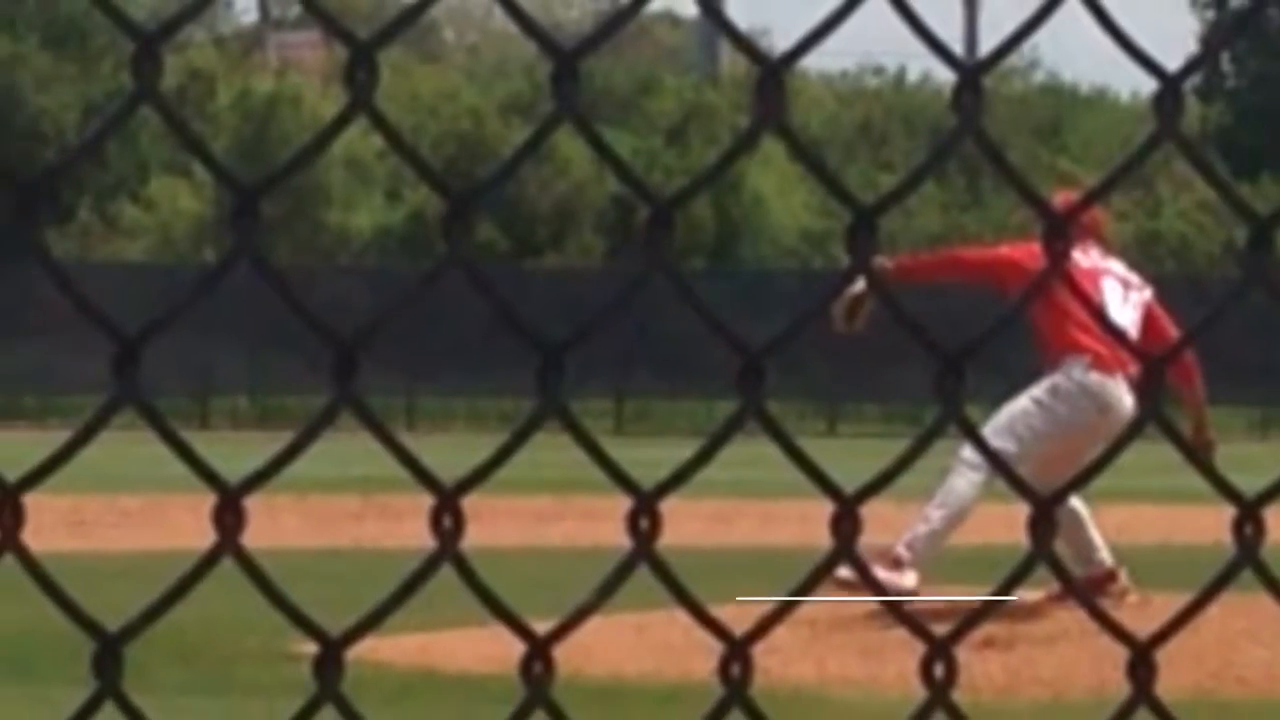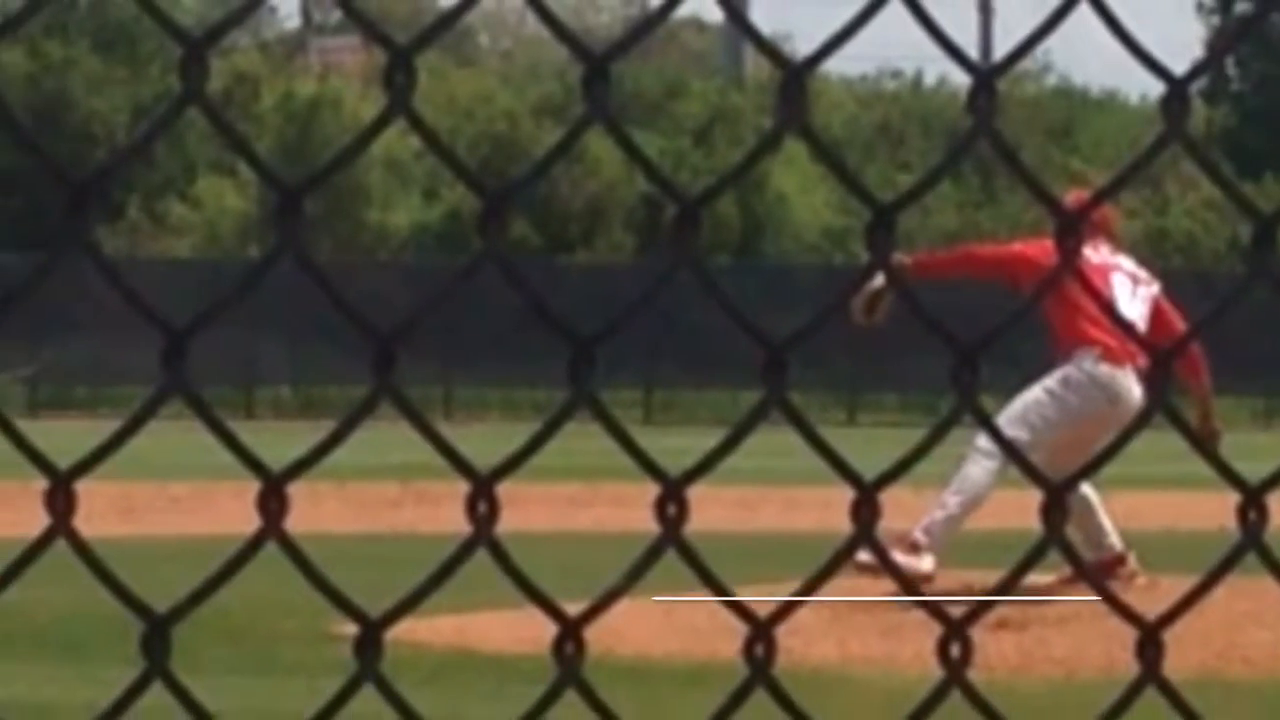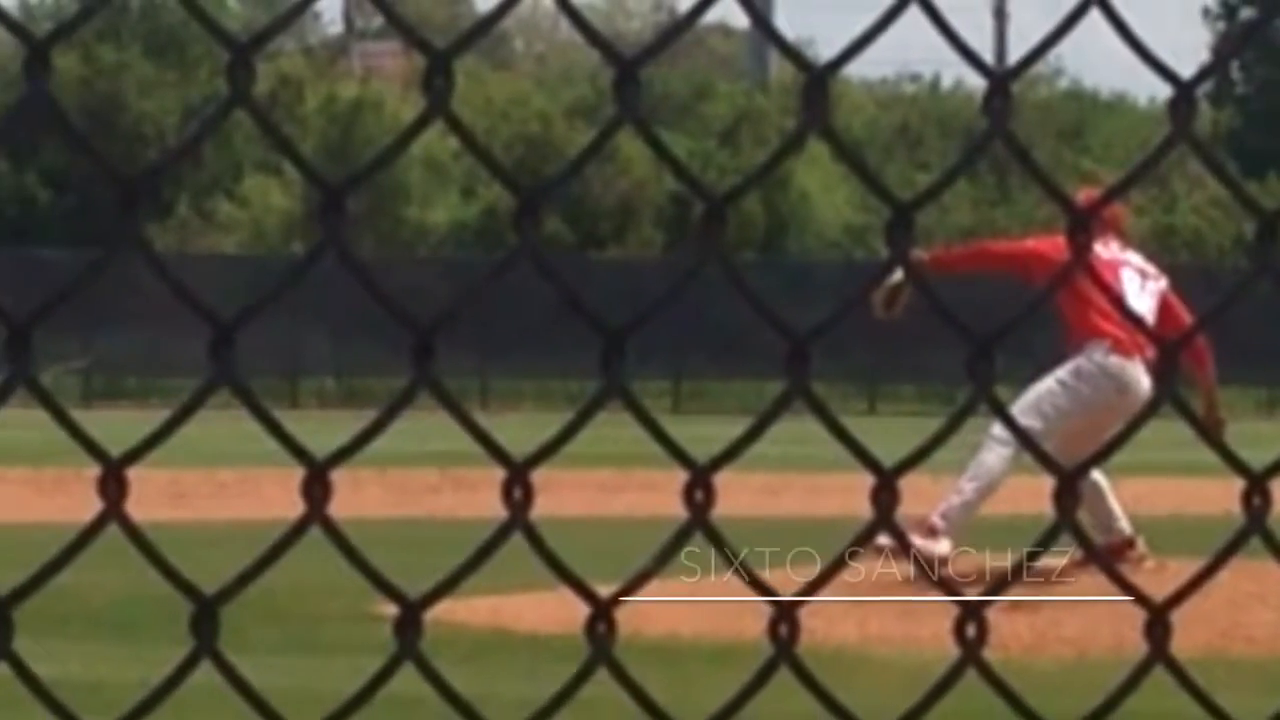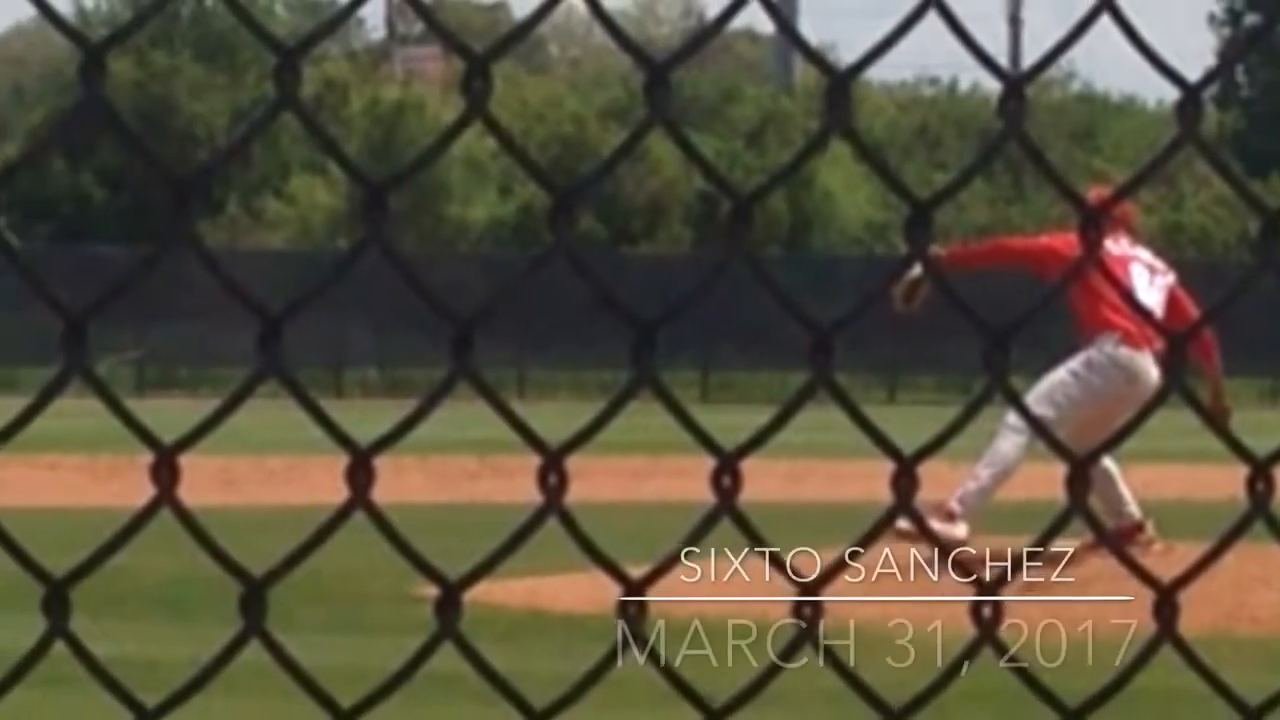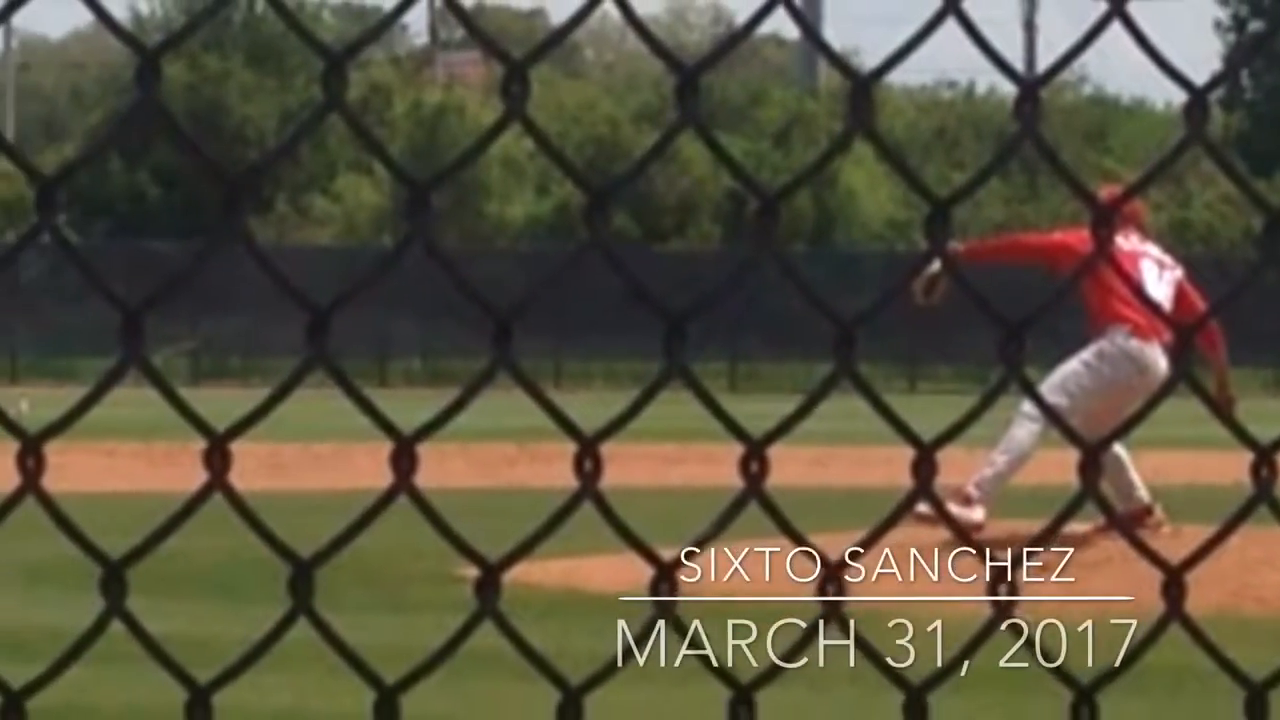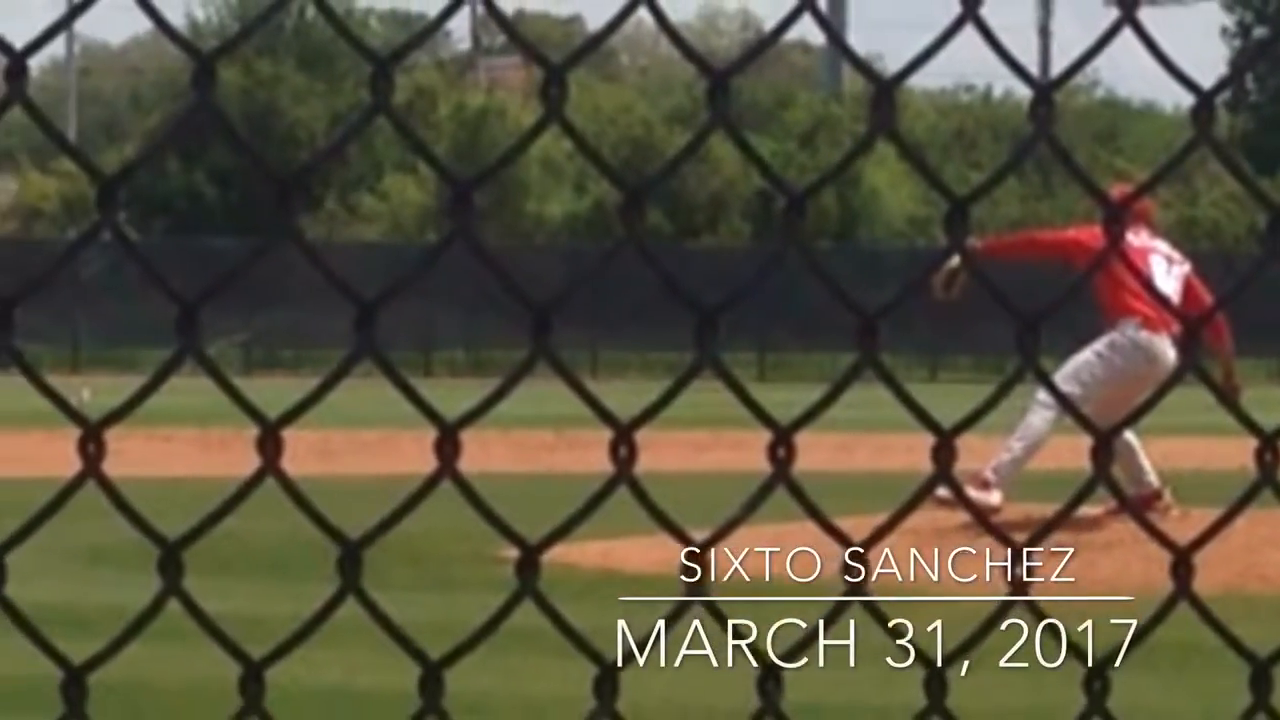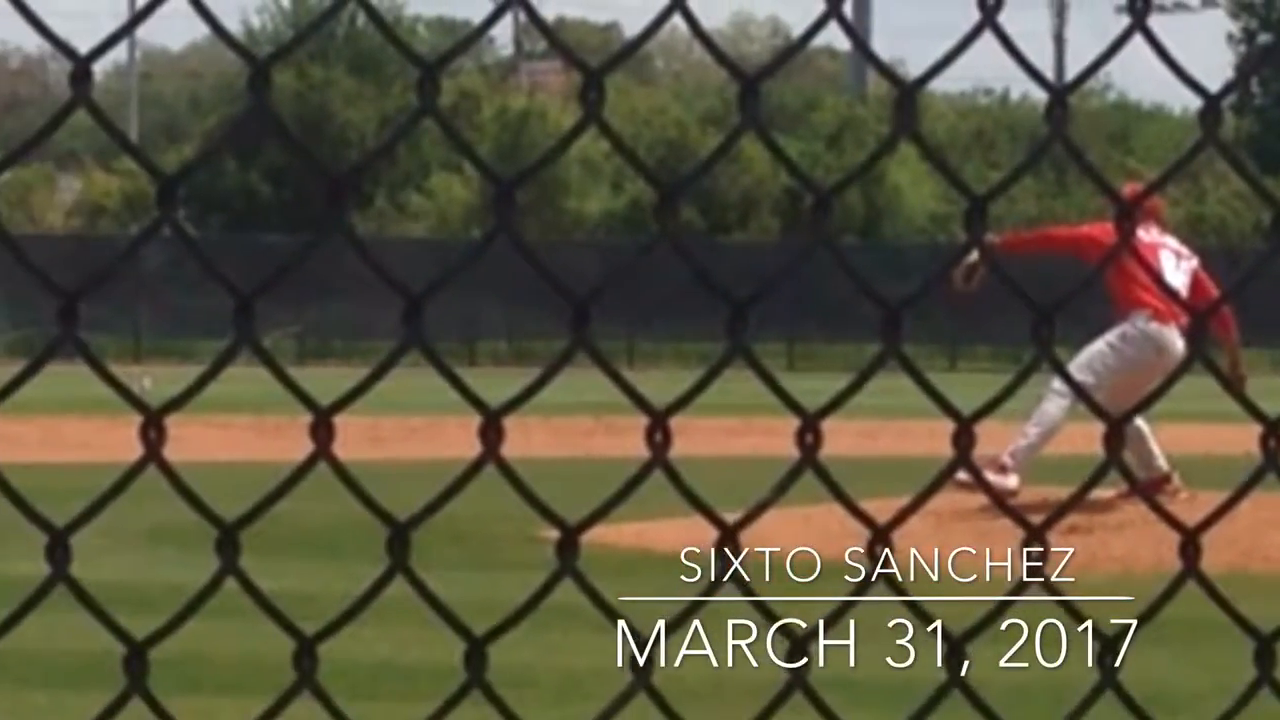
dt=0.4s
person 1, frame 1
left shoulder: (1050, 259)
right shoulder: (1132, 282)
left elbow: (968, 262)
right elbow: (1178, 352)
right wrist: (1199, 422)
left hip: (1080, 381)
right hip: (1120, 401)
left knee: (978, 456)
right knee: (1045, 480)
right ankle: (1100, 572)
person 1, frame 2
left shoulder: (1060, 255)
right shoulder: (1141, 277)
left elbow: (984, 257)
right elbow: (1184, 344)
left wrist: (910, 265)
right wrist: (1205, 411)
left hip: (1091, 372)
right hip: (1130, 391)
left knee: (993, 444)
right knee: (1056, 467)
right ankle: (1110, 557)
person 1, frame 3
left shoulder: (1073, 251)
right shoulder: (1150, 273)
left elbow: (998, 254)
right elbow: (1191, 336)
left wrist: (928, 262)
right wrist: (1210, 401)
left hip: (1103, 363)
right hip: (1139, 382)
left knee: (1008, 433)
right knee: (1069, 455)
left ankle: (936, 532)
right ankle: (1120, 540)
person 1, frame 4
left shoulder: (1084, 248)
right shoulder: (1158, 268)
left elbow: (1014, 250)
right elbow: (1198, 330)
left wrist: (944, 258)
right wrist: (1216, 392)
left hip: (1112, 355)
right hip: (1147, 373)
left knee: (1022, 421)
right knee: (1080, 442)
left ankle: (954, 516)
right ankle: (1130, 525)
person 1, frame 5
left shoulder: (1097, 244)
right shoulder: (1167, 263)
left elbow: (1028, 246)
right elbow: (1204, 322)
left wrist: (962, 253)
right wrist: (1222, 381)
left hip: (1123, 346)
right hip: (1156, 363)
left knee: (1036, 409)
right knee: (1092, 430)
left ankle: (971, 499)
right ankle: (1140, 507)
person 1, frame 6
left shoulder: (1107, 240)
right shoulder: (1174, 258)
left elbow: (1042, 242)
right elbow: (1211, 314)
left wrist: (980, 249)
right wrist: (1228, 371)
left hip: (1133, 338)
right hip: (1165, 354)
left knee: (1051, 397)
right knee: (1104, 417)
left ankle: (989, 484)
right ankle: (1149, 492)
person 1, frame 7
left shoulder: (1119, 236)
right shoulder: (1183, 253)
left elbow: (1057, 238)
right elbow: (1217, 307)
right wrist: (1234, 361)
left hip: (1144, 329)
right hip: (1174, 344)
left knee: (1065, 386)
right knee: (1115, 405)
left ankle: (1006, 468)
right ankle: (1159, 475)
